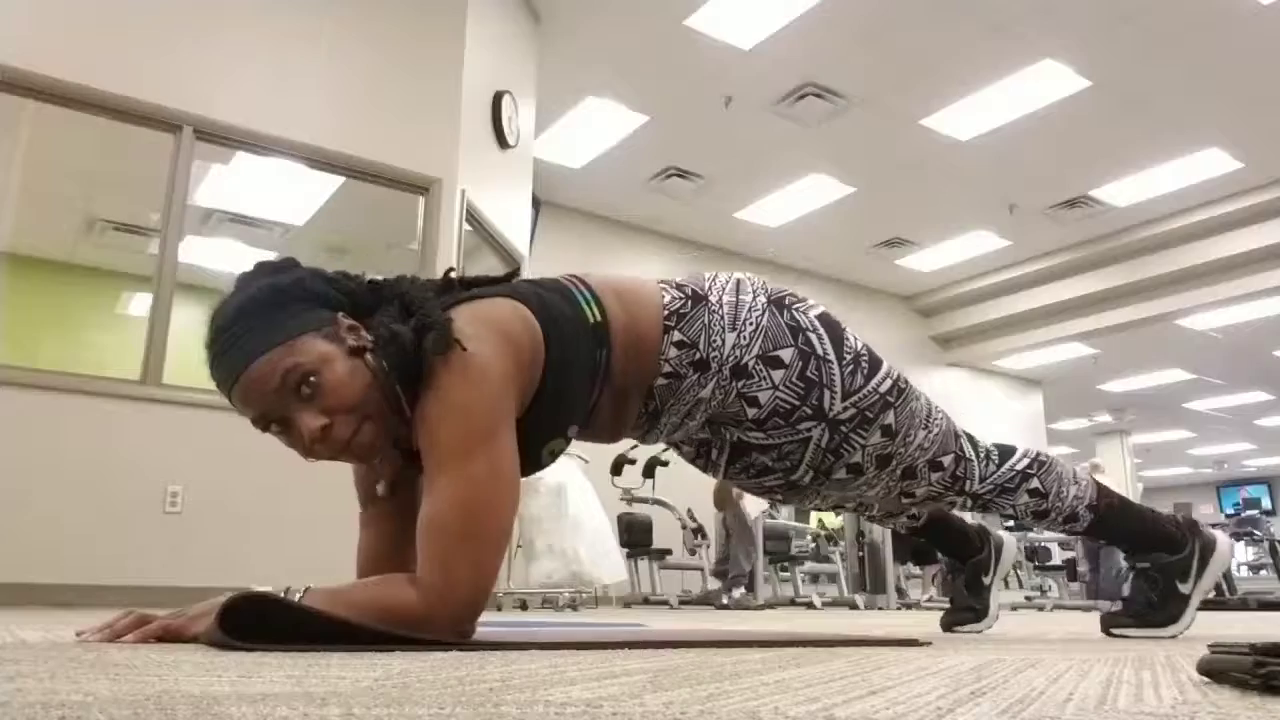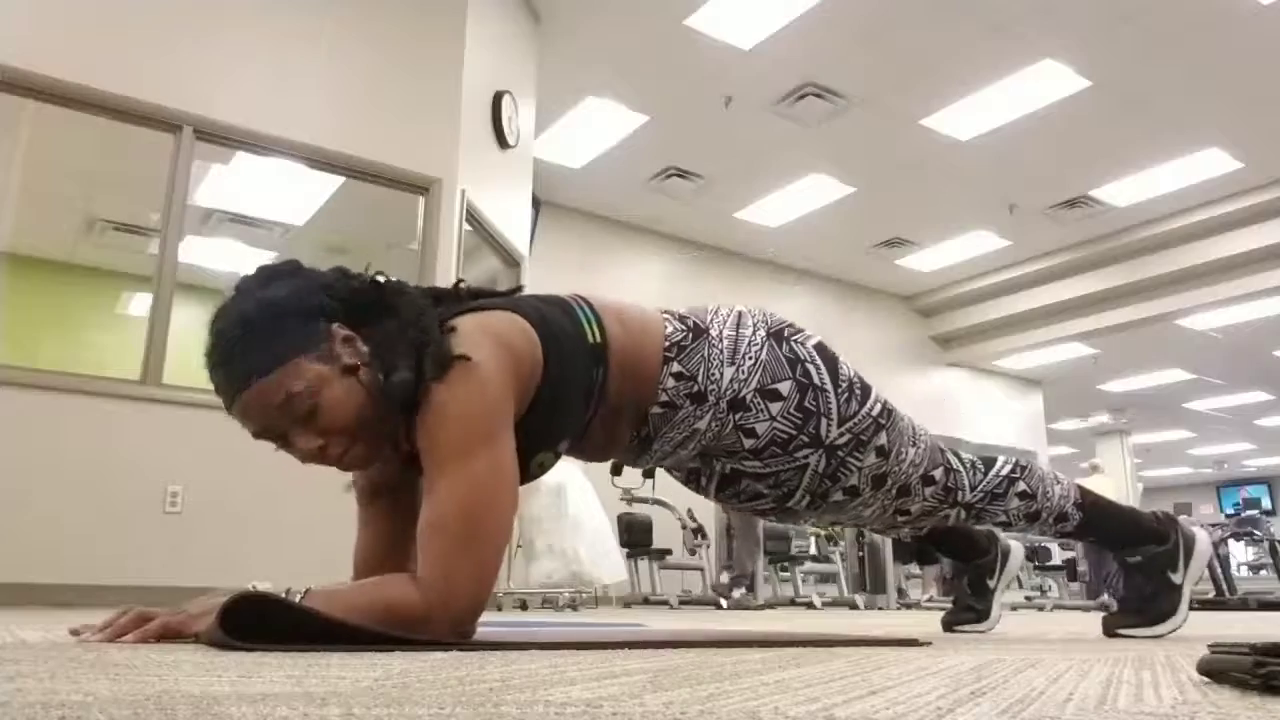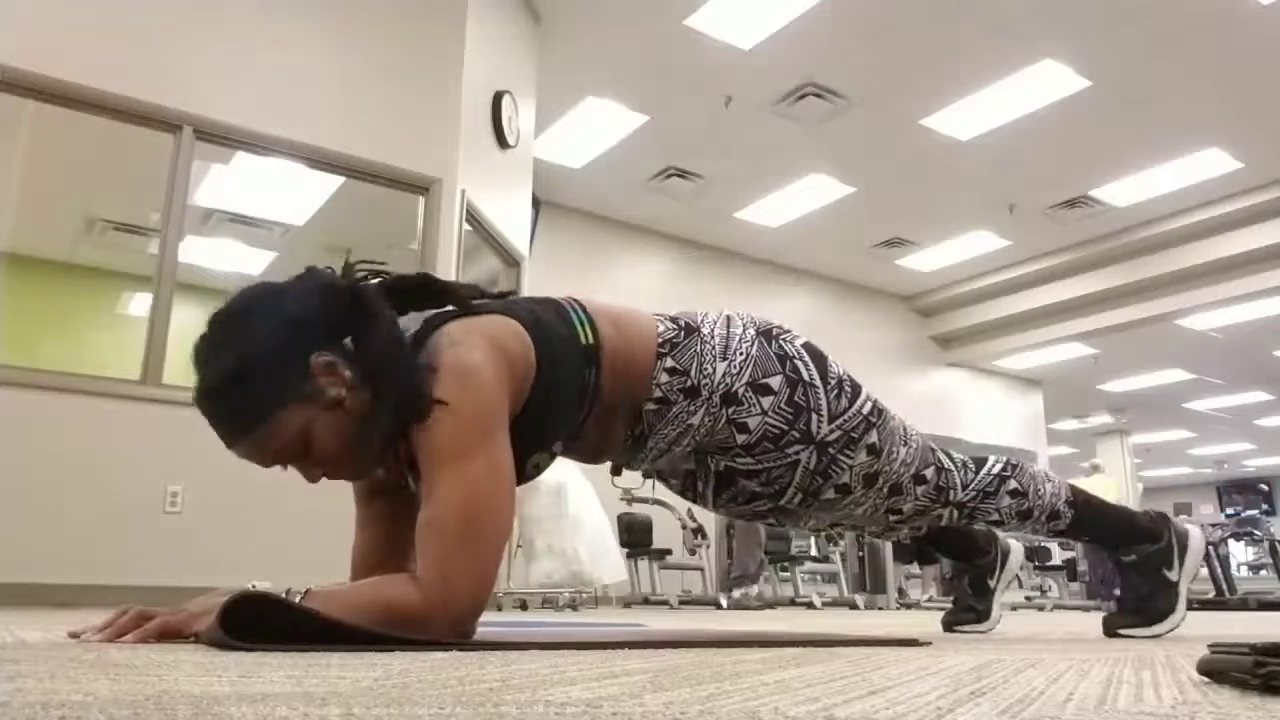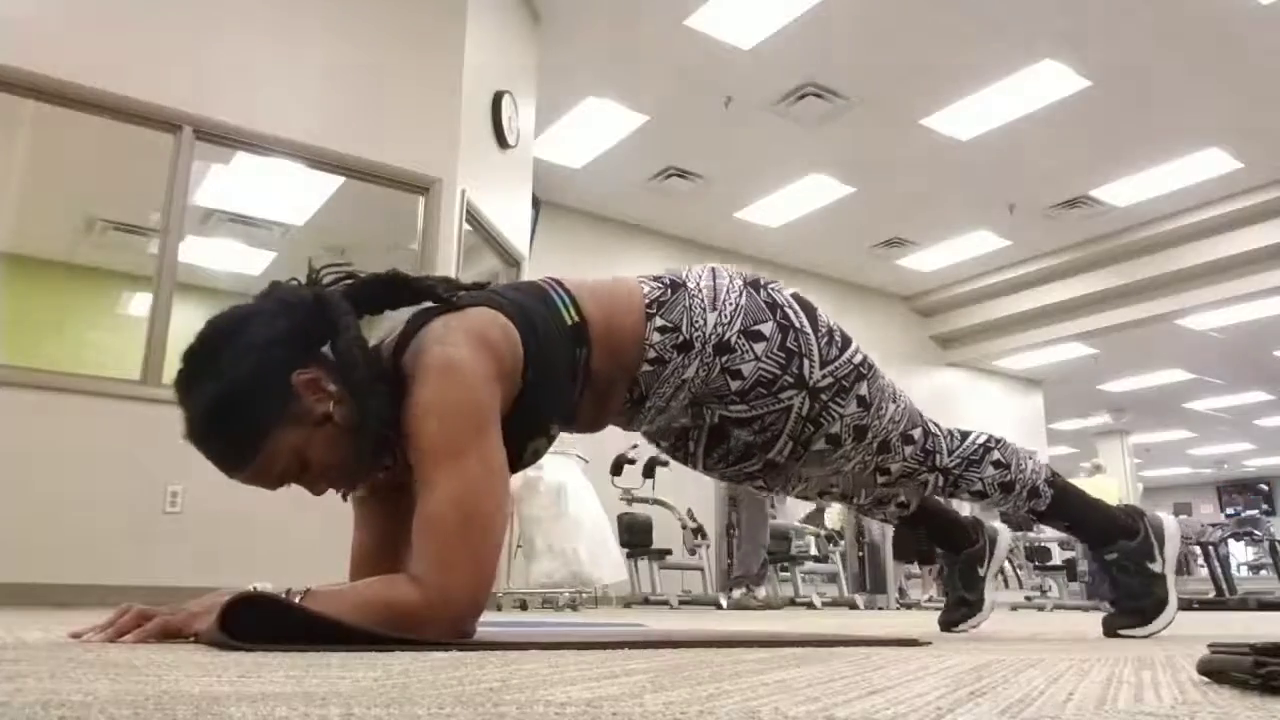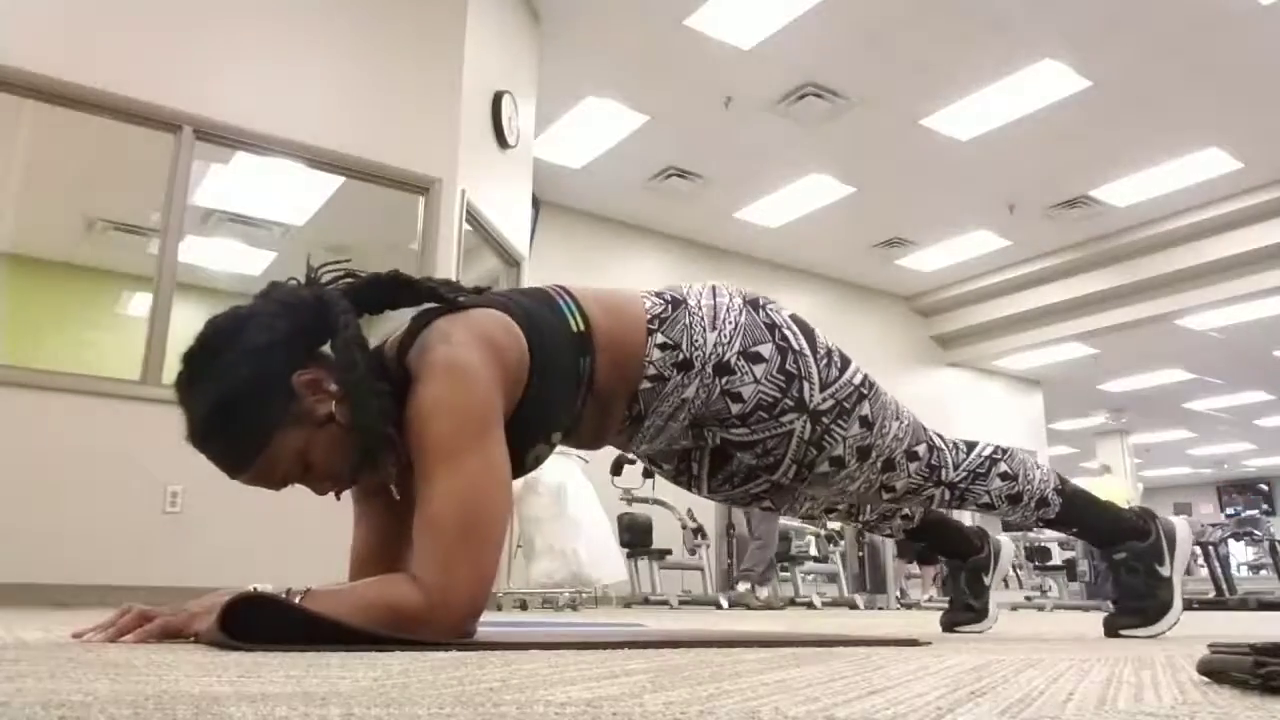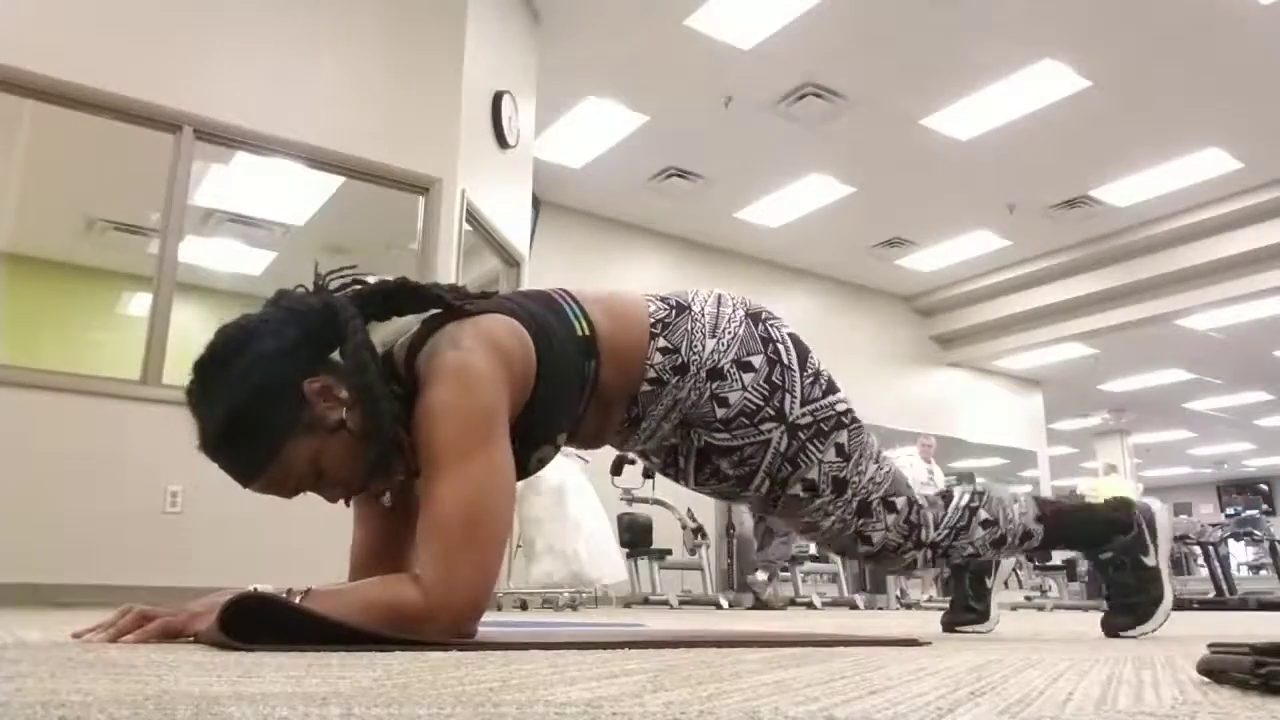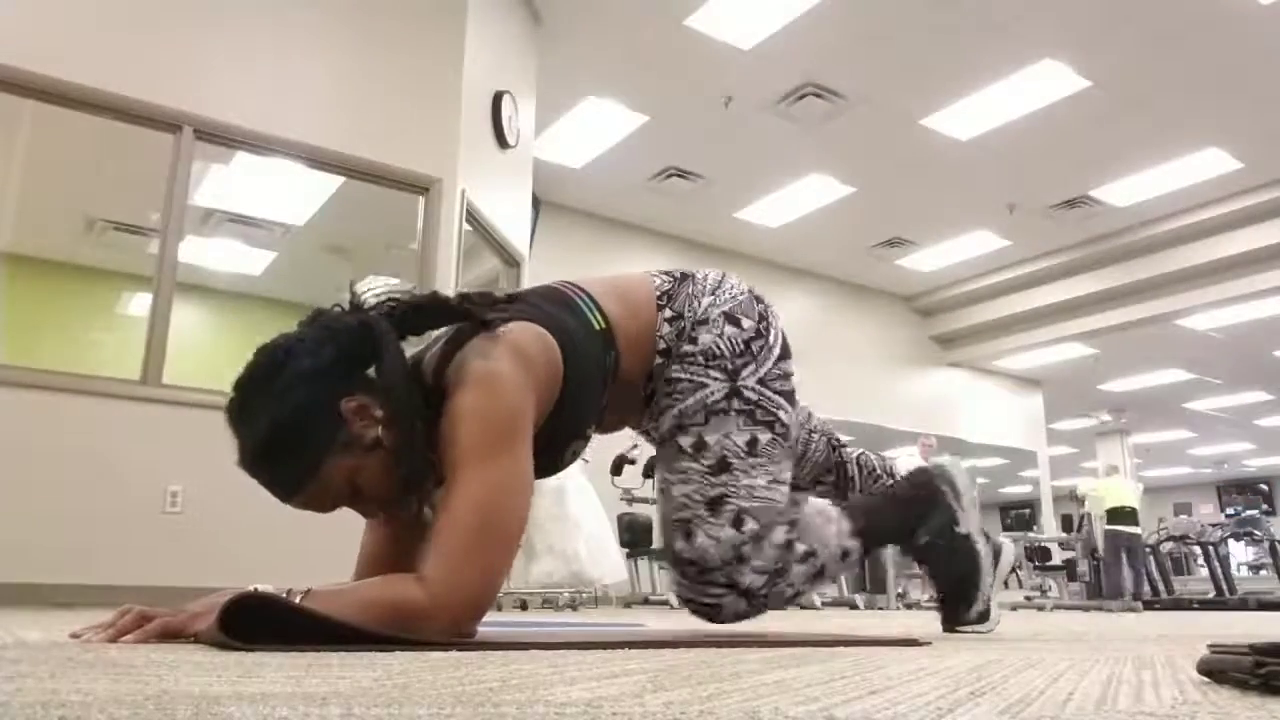
dt=0.2s
person 1, frame 1
left shoulder: (460, 360)
right shoulder: (391, 411)
left elbow: (443, 604)
right elbow: (389, 586)
left wrist: (240, 607)
left hip: (754, 350)
right hip: (699, 407)
left knee: (945, 465)
right knee: (877, 488)
left ankle: (1174, 544)
right ankle: (971, 555)
person 1, frame 2
left shoulder: (462, 368)
right shoulder: (389, 415)
left elbow: (444, 604)
right elbow: (387, 588)
left wrist: (241, 605)
left hip: (746, 382)
right hip: (691, 431)
left knee: (931, 478)
right knee: (904, 493)
left ankle: (1162, 540)
right ankle: (978, 561)
person 1, frame 3
left shoulder: (457, 370)
right shoulder: (386, 409)
left elbow: (444, 605)
right elbow: (383, 588)
left hip: (739, 386)
right hip: (687, 438)
left knee: (926, 483)
right knee: (906, 490)
left ankle: (1152, 538)
right ankle: (980, 562)
person 1, frame 4
left shoulder: (443, 370)
right shoulder: (376, 403)
left elbow: (445, 604)
right elbow: (380, 588)
left wrist: (243, 607)
left hip: (732, 340)
right hip: (681, 401)
left knee: (914, 455)
right knee: (878, 475)
left ankle: (1131, 536)
right ankle: (970, 547)
person 1, frame 5
left shoulder: (447, 371)
right shoulder: (383, 405)
left elbow: (444, 604)
right elbow: (382, 588)
left wrist: (245, 605)
right wrist: (236, 613)
left hip: (733, 361)
right hip: (680, 421)
left knee: (920, 466)
right knee: (870, 494)
left ankle: (1138, 535)
right ankle: (971, 556)
person 1, frame 6
left shoulder: (454, 377)
right shoulder: (387, 413)
left elbow: (444, 604)
right elbow: (381, 589)
left wrist: (248, 606)
left hip: (724, 366)
right hip: (667, 419)
left knee: (898, 521)
right knee: (861, 502)
left ankle: (1118, 527)
right ankle: (979, 562)
person 1, frame 7
left shoulder: (487, 386)
right shoulder: (381, 408)
left elbow: (448, 604)
right elbow: (386, 581)
left hip: (713, 327)
right hip: (649, 371)
left knee: (731, 570)
right knee: (831, 479)
left ankle: (926, 509)
right ankle: (936, 531)
